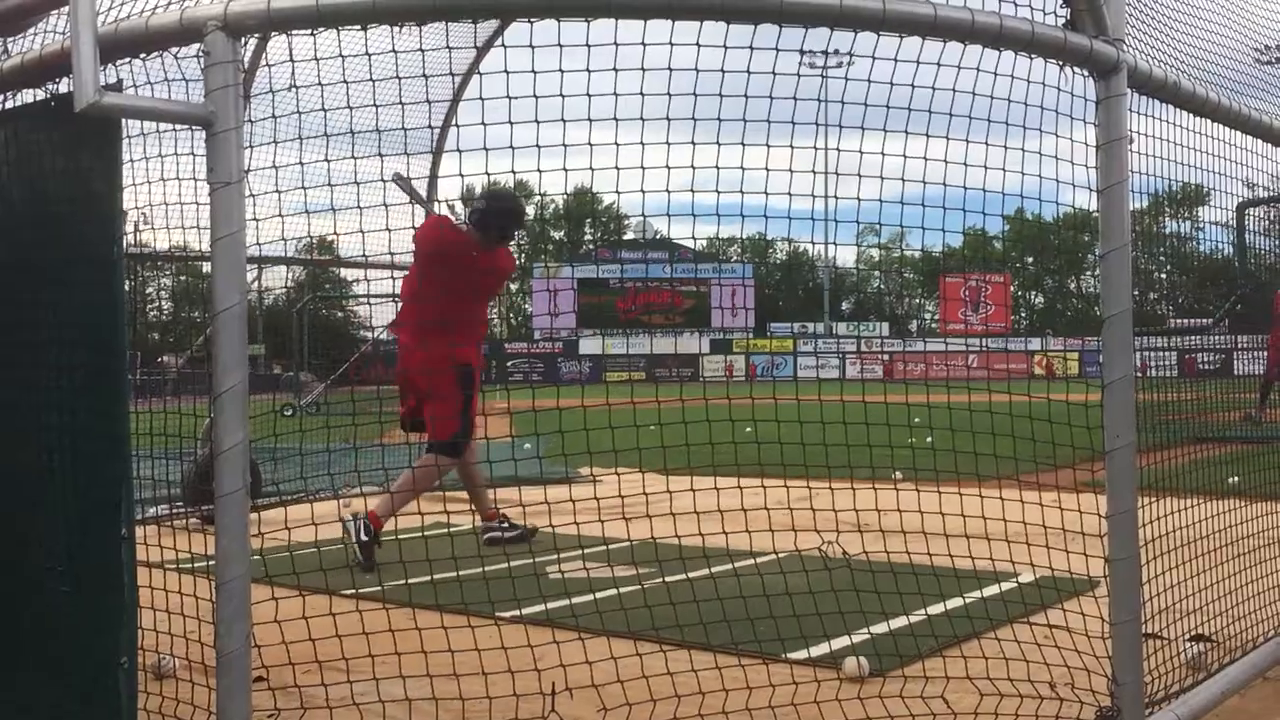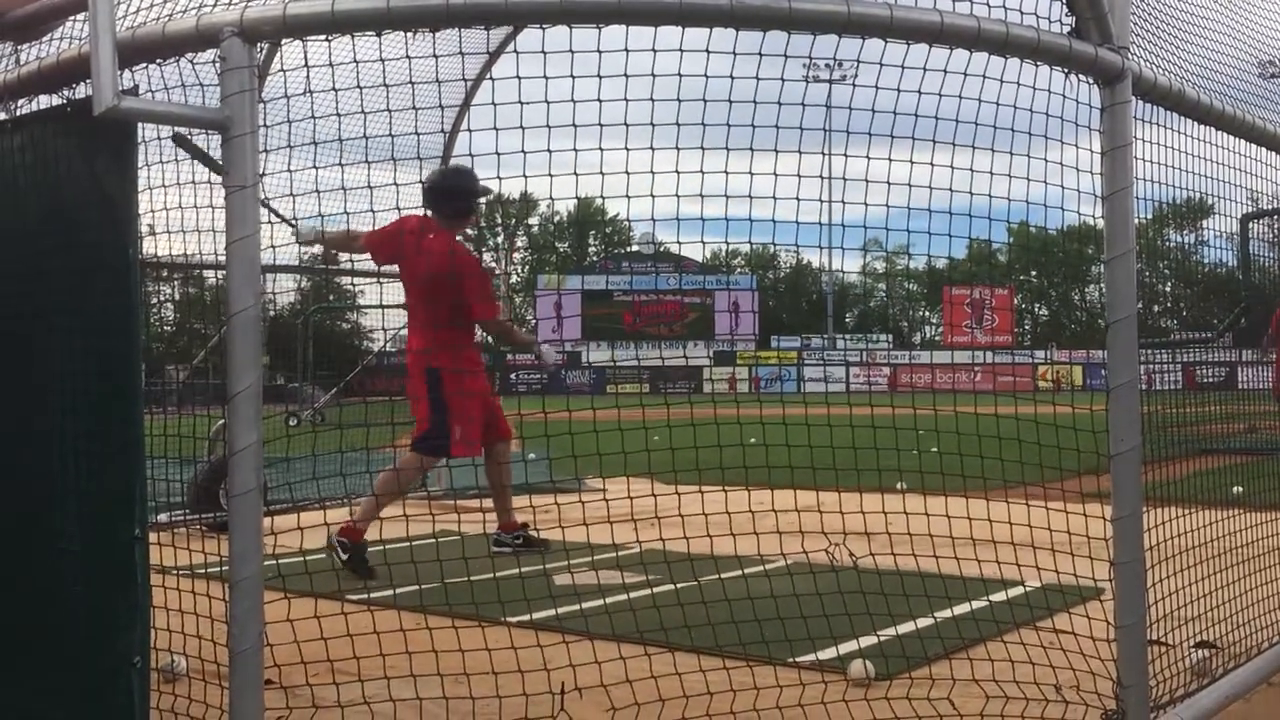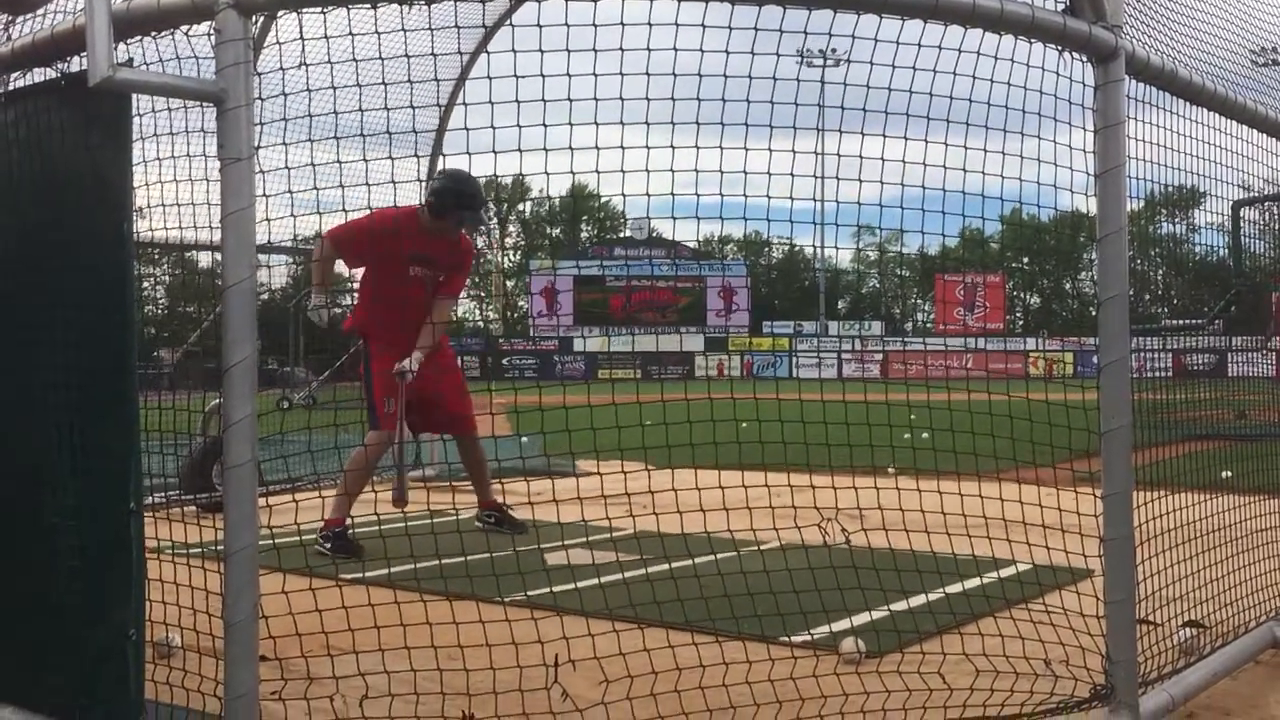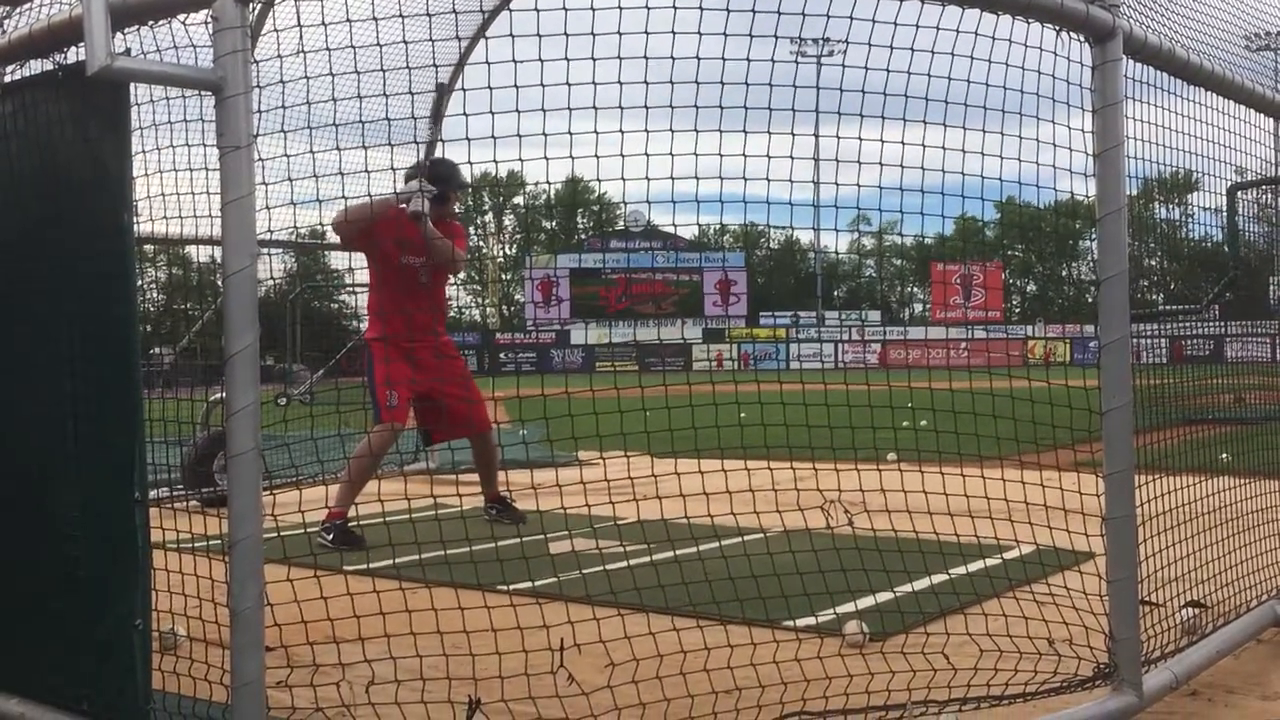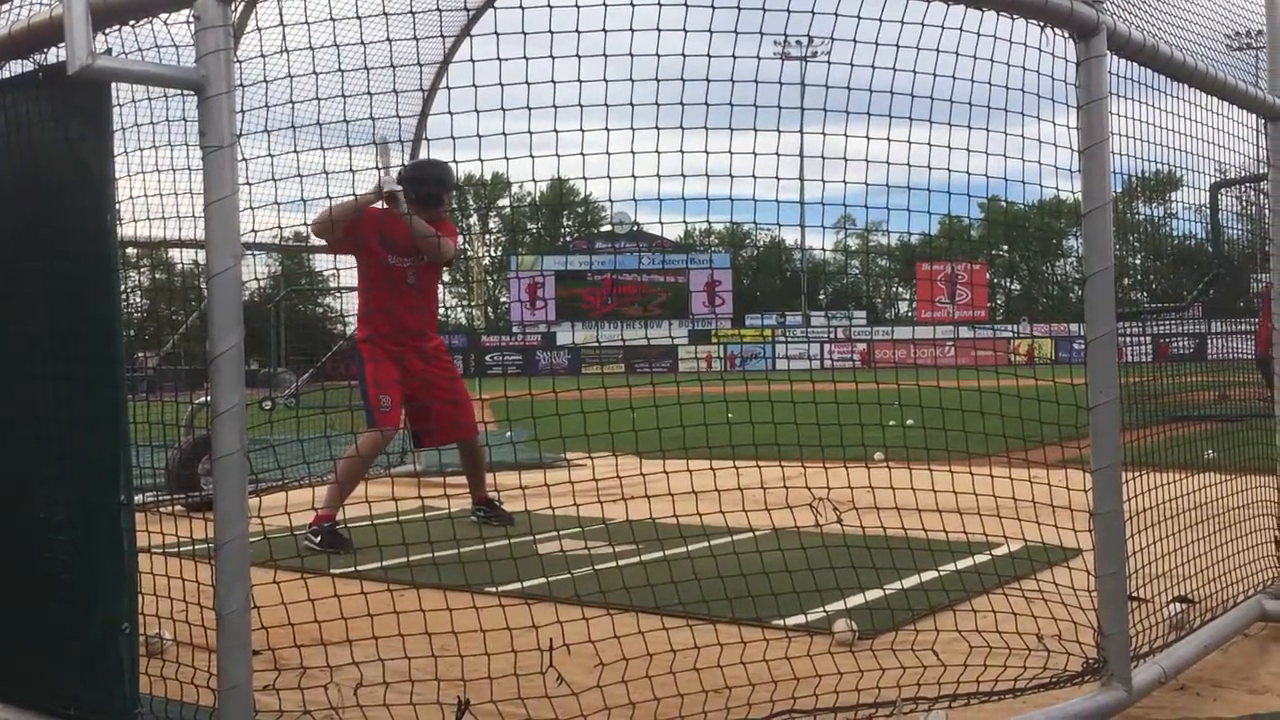
dt=1s
person 1, frame 1
left shoulder: (436, 231)
right shoulder: (500, 261)
left hip: (411, 351)
right hip: (454, 359)
left knee: (456, 436)
right knee: (444, 451)
left ankle: (491, 519)
right ankle: (372, 520)
person 1, frame 2
left shoulder: (406, 229)
right shoulder: (462, 259)
left elbow: (355, 241)
right elbow: (495, 325)
left wrist: (315, 236)
right wrist: (536, 346)
left hip: (459, 362)
right hip: (442, 363)
left knee: (496, 437)
right knee: (428, 452)
left ankle: (507, 530)
right ankle: (349, 534)
person 1, frame 3
left shoulder: (462, 248)
right shoulder: (388, 224)
left elbow: (442, 311)
right elbow: (326, 244)
left wrist: (419, 355)
right wrist: (320, 295)
left hip: (430, 344)
right hip: (382, 339)
left knee: (465, 425)
right knee: (382, 432)
left ankle: (489, 508)
right ankle: (332, 527)
person 1, frame 4
left shoulder: (452, 230)
right shoulder: (384, 223)
left elbow: (455, 263)
right elbow: (339, 225)
left wrist: (422, 222)
right wrist: (397, 198)
left hip: (435, 344)
right hip: (389, 343)
left knee: (479, 422)
right knee: (389, 427)
left ankle: (493, 500)
right ankle: (334, 519)
person 1, frame 5
left shoulder: (443, 228)
right shoulder: (371, 222)
left elbow: (445, 253)
right elbow: (320, 227)
left wrist: (402, 210)
right wrist: (372, 198)
left hip: (426, 346)
right hip: (378, 345)
left knee: (466, 428)
right knee: (382, 430)
left ankle: (481, 501)
right ankle: (321, 523)
